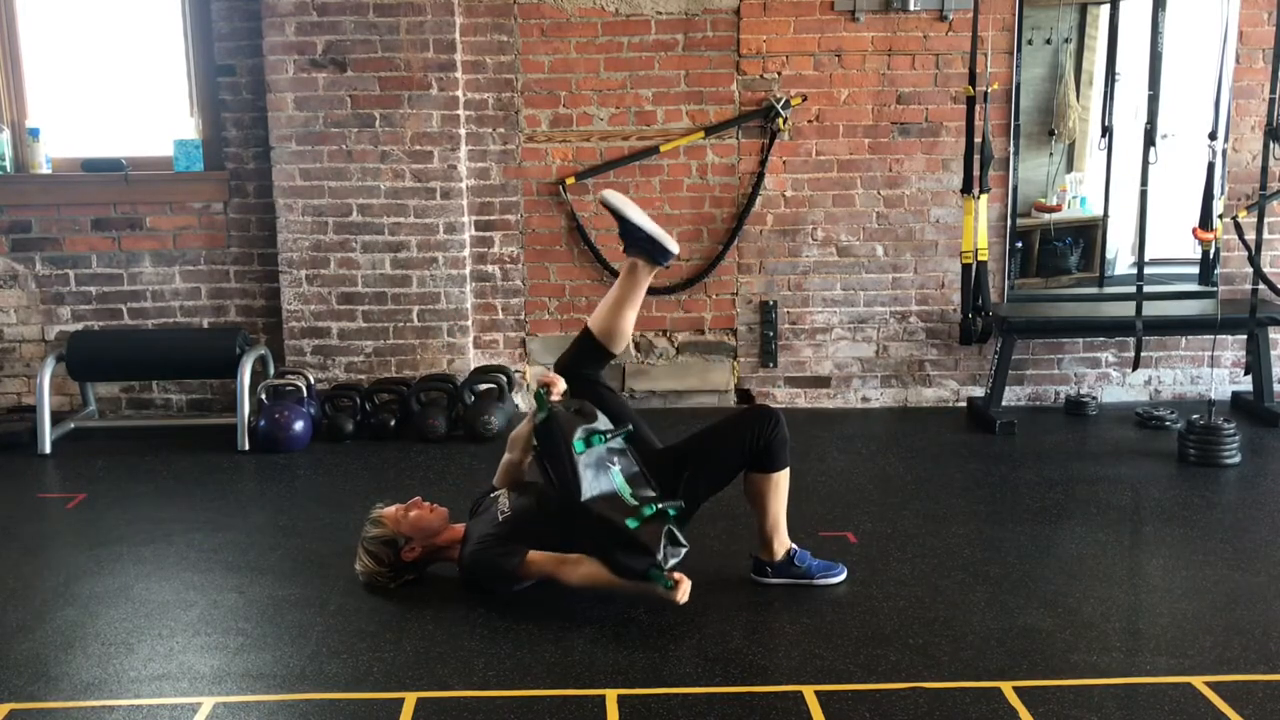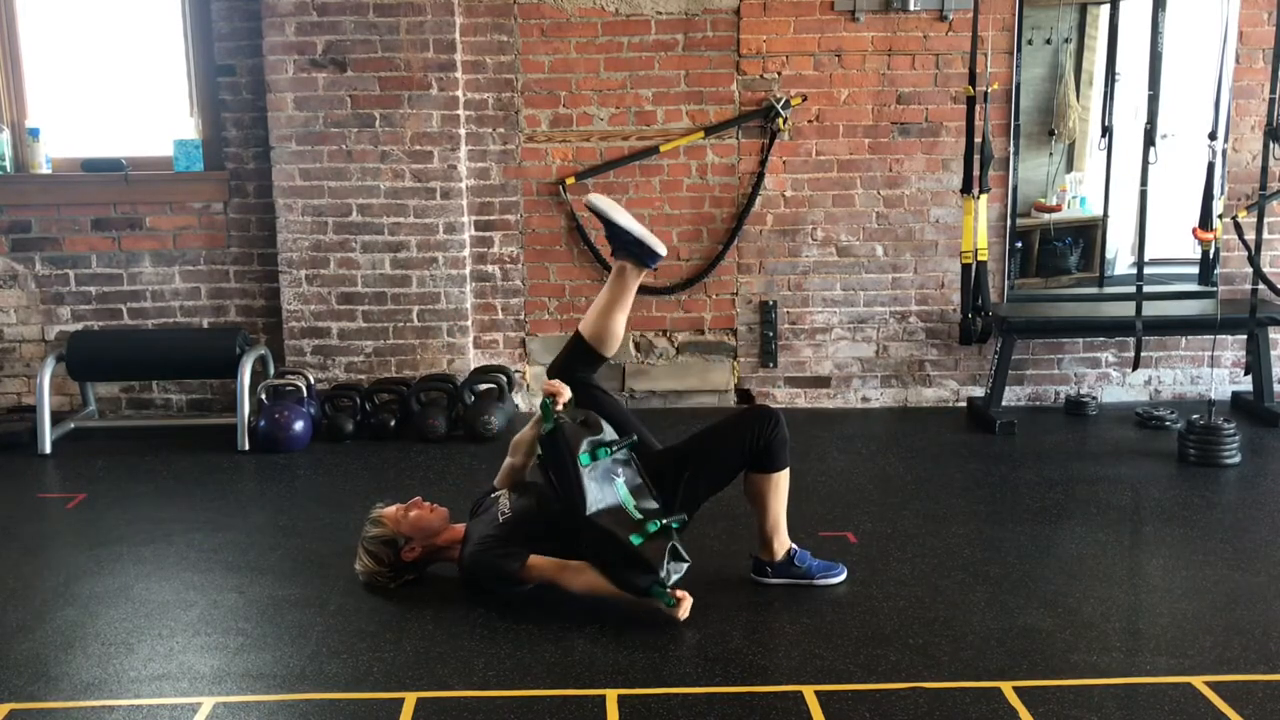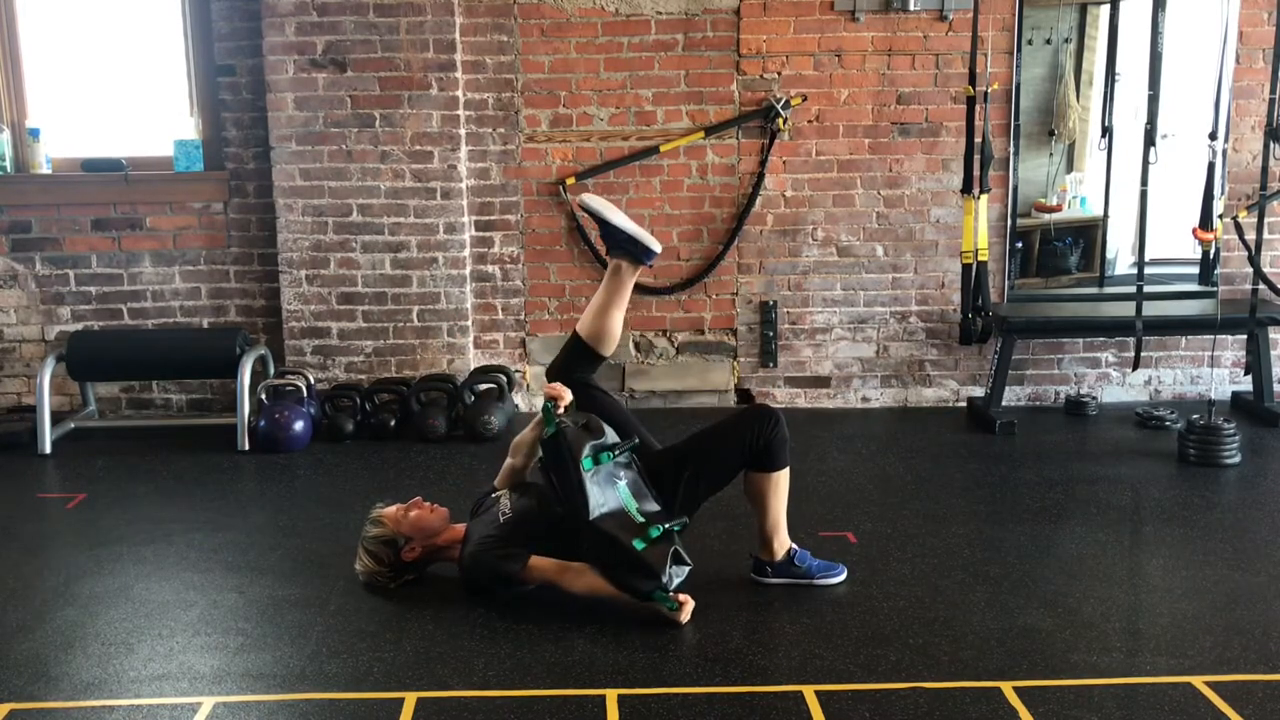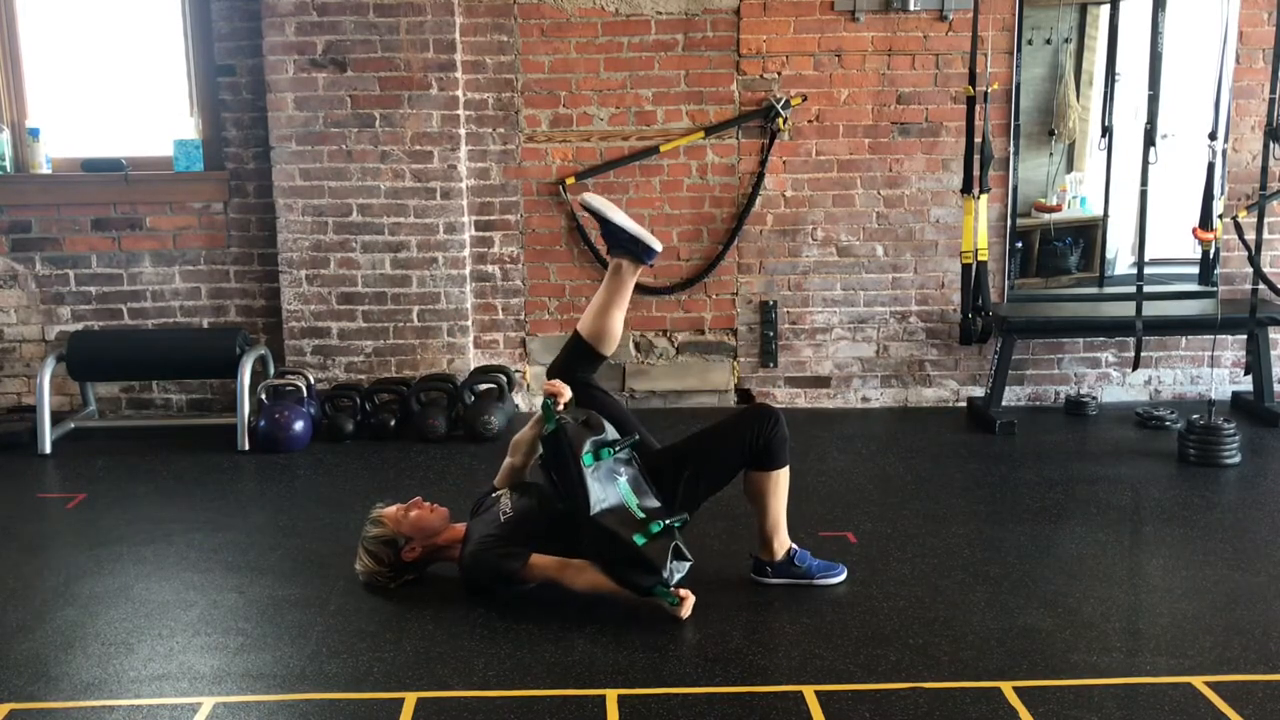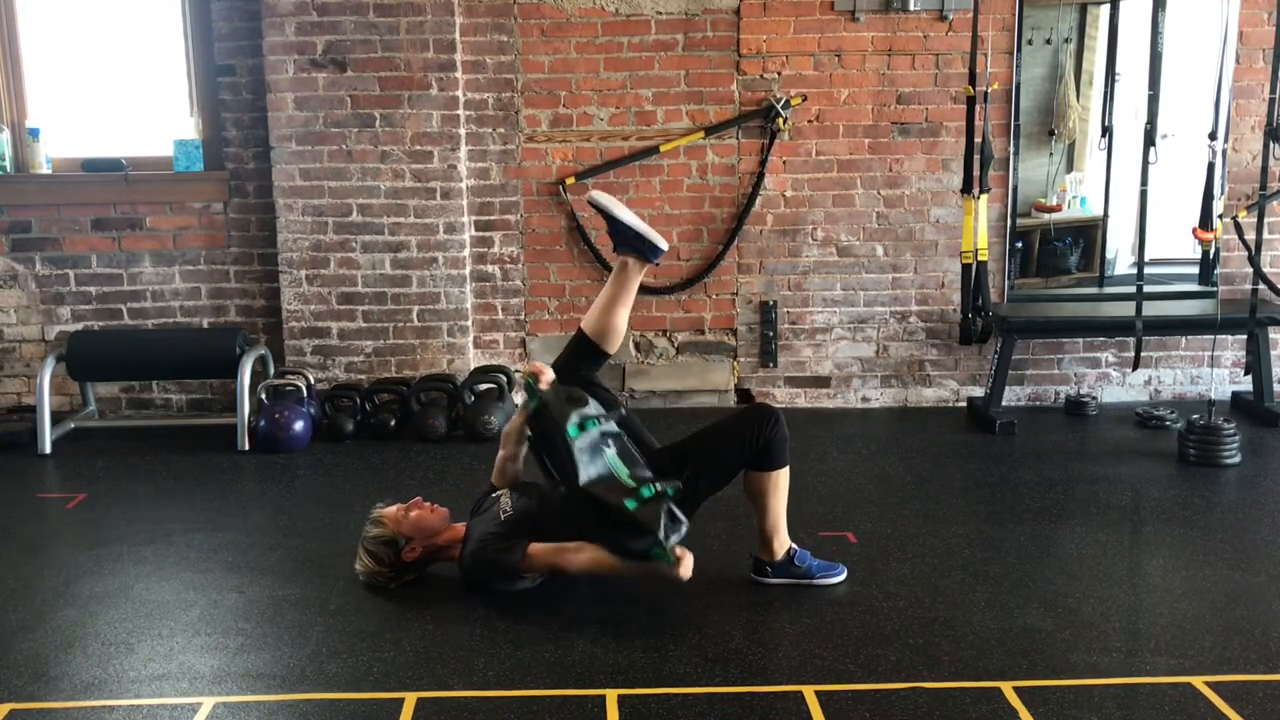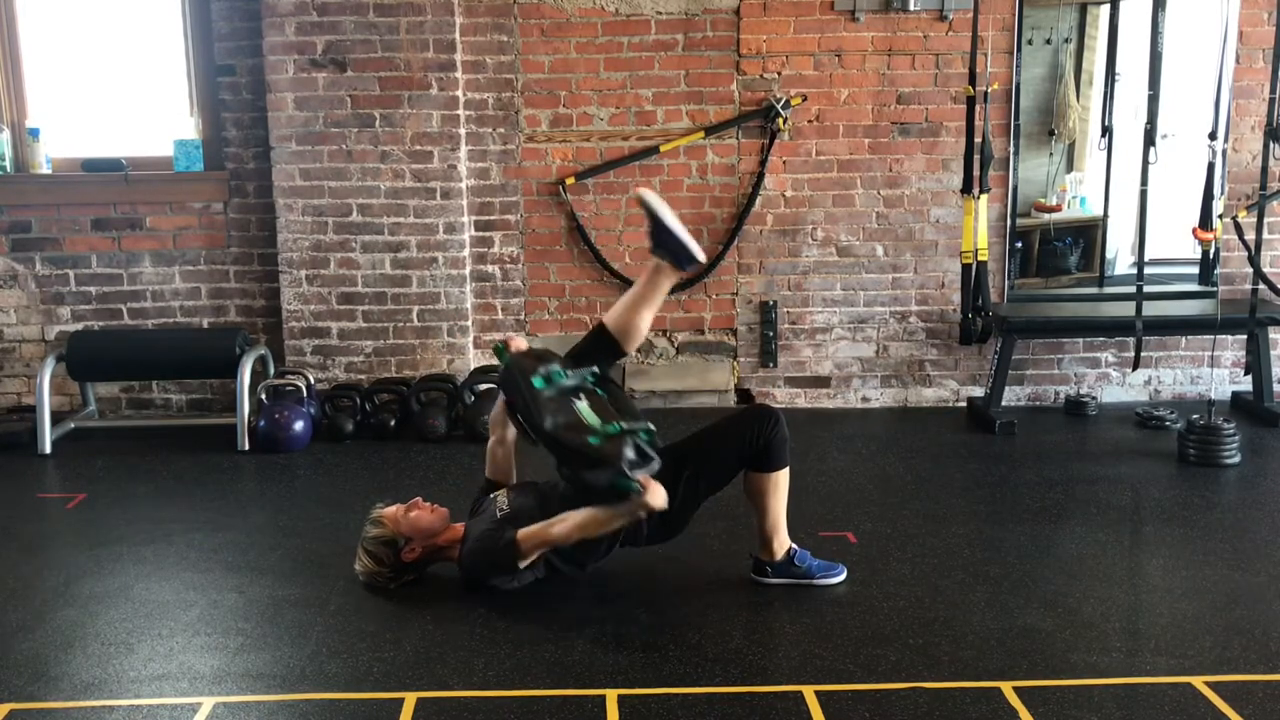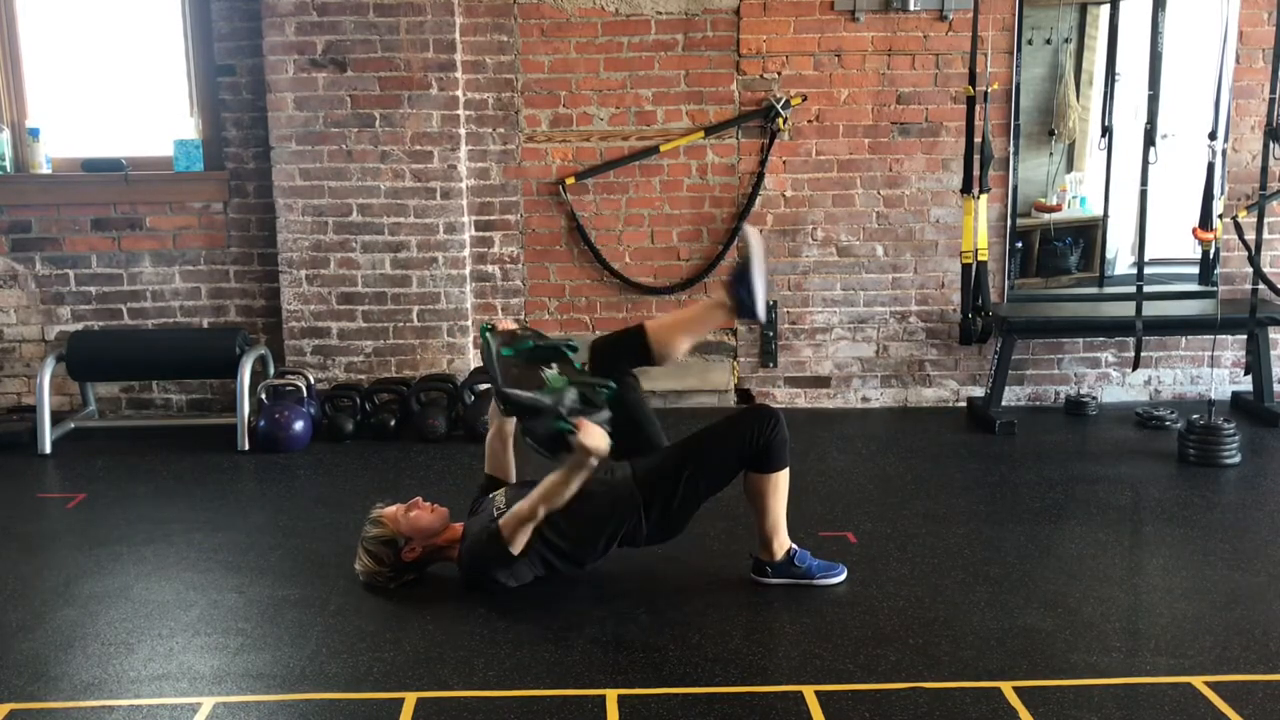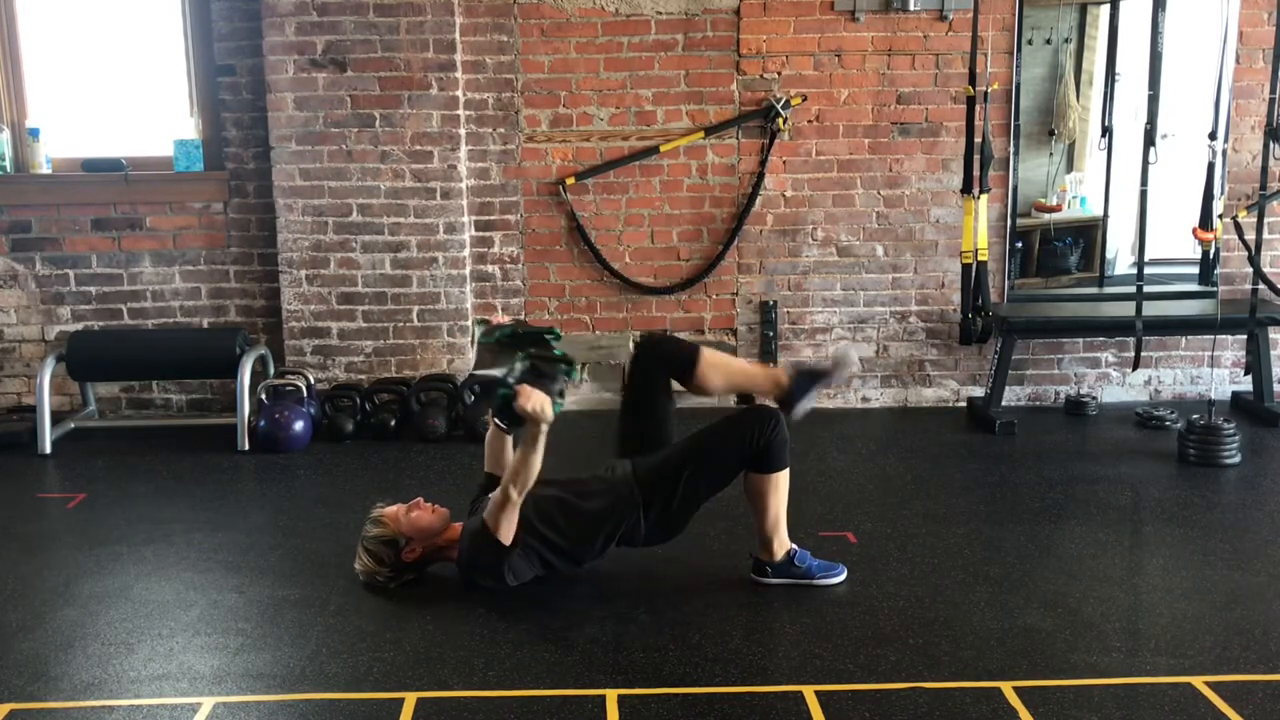
dt=0.2s
person 1, frame 1
left shoulder: (485, 511)
right shoulder: (480, 557)
left elbow: (515, 454)
right elbow: (566, 569)
left wrist: (545, 405)
right wrist: (655, 585)
left knee: (575, 372)
right knee: (762, 423)
left ankle: (643, 261)
right ankle: (776, 557)
person 1, frame 2
left shoulder: (485, 512)
right shoulder: (481, 557)
left elbow: (517, 458)
right elbow: (566, 574)
left wrist: (548, 411)
right wrist: (656, 597)
right hip: (653, 497)
left knee: (568, 375)
right knee: (763, 425)
left ankle: (630, 264)
right ankle: (776, 558)
person 1, frame 3
left shoulder: (486, 512)
right shoulder: (481, 559)
left elbow: (518, 458)
right elbow: (567, 575)
left wrist: (549, 412)
right wrist: (658, 599)
right hip: (654, 495)
left knee: (567, 375)
right knee: (763, 423)
left ankle: (625, 262)
person 1, frame 4
left shoulder: (486, 513)
right shoulder: (482, 558)
left elbow: (517, 459)
right elbow: (567, 573)
left wrist: (548, 411)
right hip: (653, 496)
left knee: (568, 375)
right knee: (763, 423)
left ankle: (626, 262)
right ankle: (776, 559)
person 1, frame 5
left shoulder: (485, 512)
right shoulder: (482, 557)
left elbow: (509, 448)
right elbow: (566, 558)
right wrist: (655, 564)
left knee: (571, 373)
right knee: (762, 422)
left ankle: (633, 261)
right ankle: (776, 558)
person 1, frame 6
left shoulder: (483, 514)
right shoulder: (482, 556)
left elbow: (500, 440)
right elbow: (555, 534)
right wrist: (634, 506)
right hip: (649, 491)
left knee: (580, 368)
right knee: (762, 423)
left ankle: (666, 264)
right ankle: (777, 558)
person 1, frame 7
left shoulder: (481, 515)
right shoulder: (480, 555)
left elbow: (498, 440)
right elbow: (533, 513)
right wrist: (581, 460)
left hip: (631, 480)
right hip: (650, 503)
left knee: (608, 355)
right knee: (762, 424)
left ankle: (729, 301)
right ankle: (776, 559)
person 1, frame 8
left shoulder: (479, 517)
right shoulder: (481, 559)
left elbow: (499, 462)
right elbow: (515, 491)
right wrist: (537, 425)
left hip: (631, 478)
right hip: (649, 504)
left knee: (655, 351)
right knee: (760, 427)
left ankle: (787, 386)
right ankle: (776, 557)
